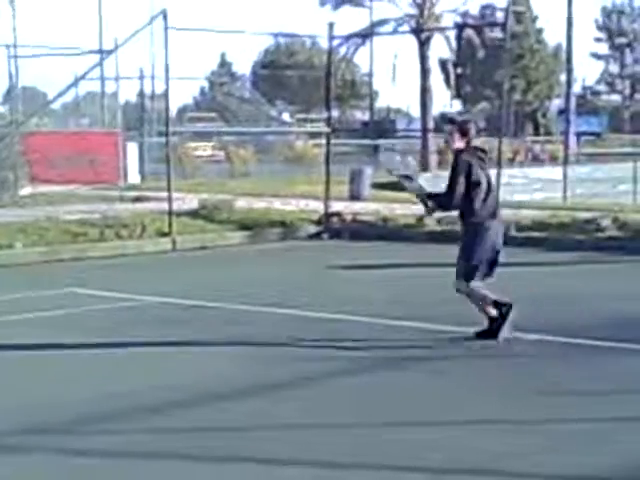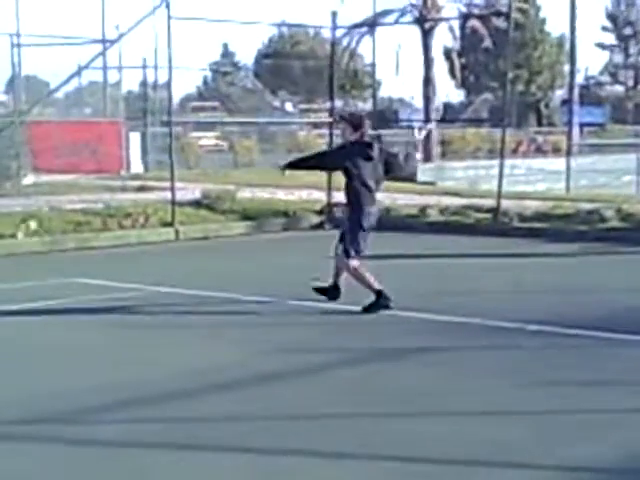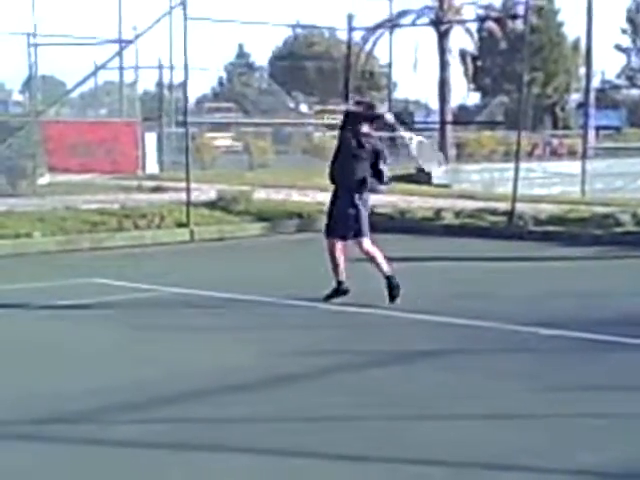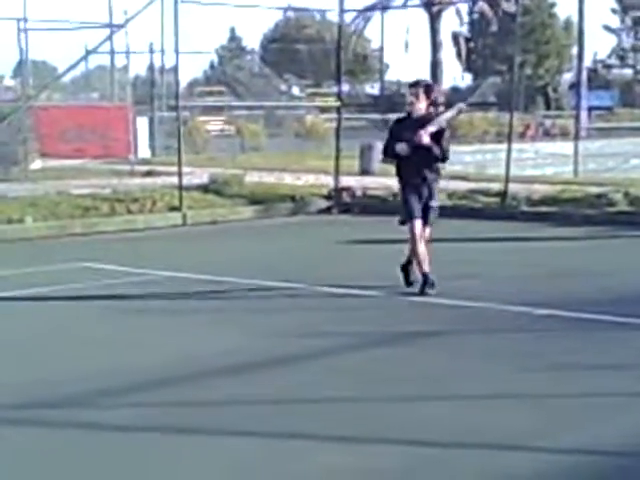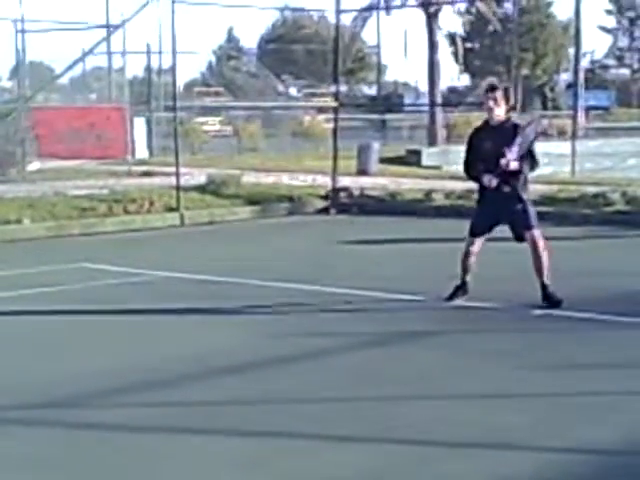
dt=0.7s
person 1, frame 1
left shoulder: (464, 161)
right shoulder: (473, 160)
left elbow: (453, 200)
right elbow: (457, 197)
left wrist: (426, 196)
right wrist: (423, 191)
left hip: (479, 230)
right hip: (491, 227)
left knee: (463, 285)
right knee: (471, 284)
left ankle: (500, 306)
right ankle: (493, 323)
person 1, frame 2
left shoulder: (346, 152)
right shoulder: (376, 148)
left elbow: (316, 161)
right elbow: (395, 165)
left wrist: (287, 165)
left hip: (359, 212)
right hip: (371, 210)
left knee: (349, 263)
right knee: (342, 245)
left ankle: (382, 296)
right ankle: (334, 288)
person 1, frame 3
left shoulder: (375, 145)
right shoulder: (347, 131)
left elbow: (380, 178)
right elbow: (350, 116)
left wrist: (381, 172)
right wrist: (380, 115)
left hip: (357, 197)
right hip: (338, 195)
left knee: (365, 245)
right knee: (333, 244)
left ankle: (390, 280)
right ankle: (340, 285)
person 1, frame 4
right shoulder: (399, 125)
left elbow: (443, 157)
right elbow: (386, 151)
left wrist: (429, 143)
right wrist: (396, 149)
left hip: (429, 185)
right hip: (409, 185)
left knee: (424, 235)
right knee: (415, 230)
left ankle: (408, 265)
right ankle: (427, 278)
person 1, frame 5
left shoulder: (516, 130)
right shoulder: (477, 134)
left elbow: (532, 162)
right elbow: (469, 166)
left wrist: (516, 165)
right wrist: (482, 176)
left hip: (515, 195)
right hip: (488, 195)
left knee: (536, 239)
right knee: (472, 245)
left ankle: (546, 290)
right ankle: (463, 285)
